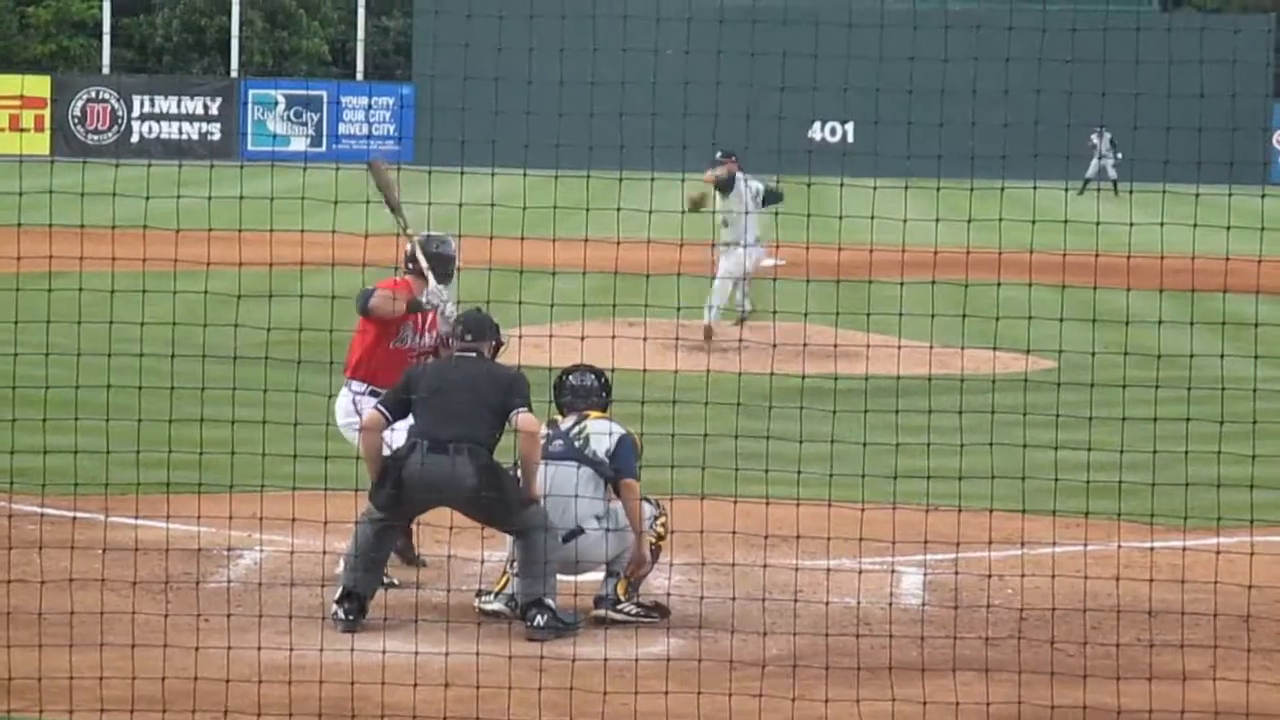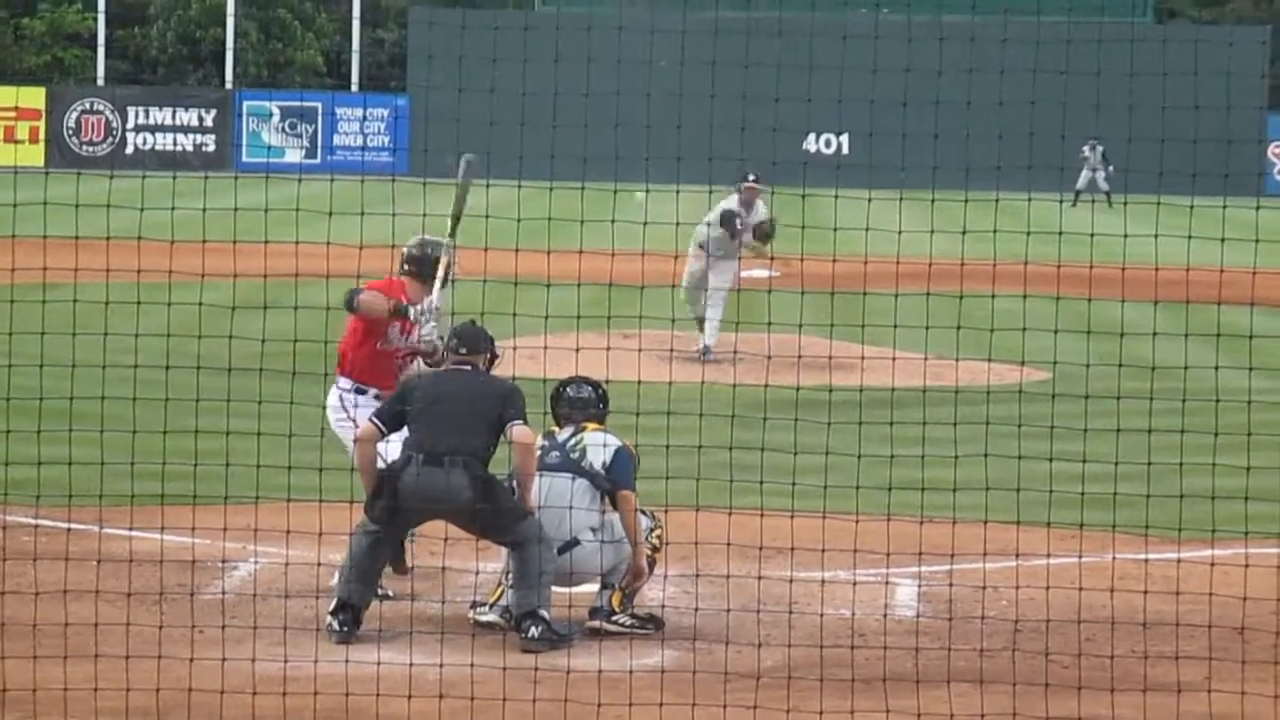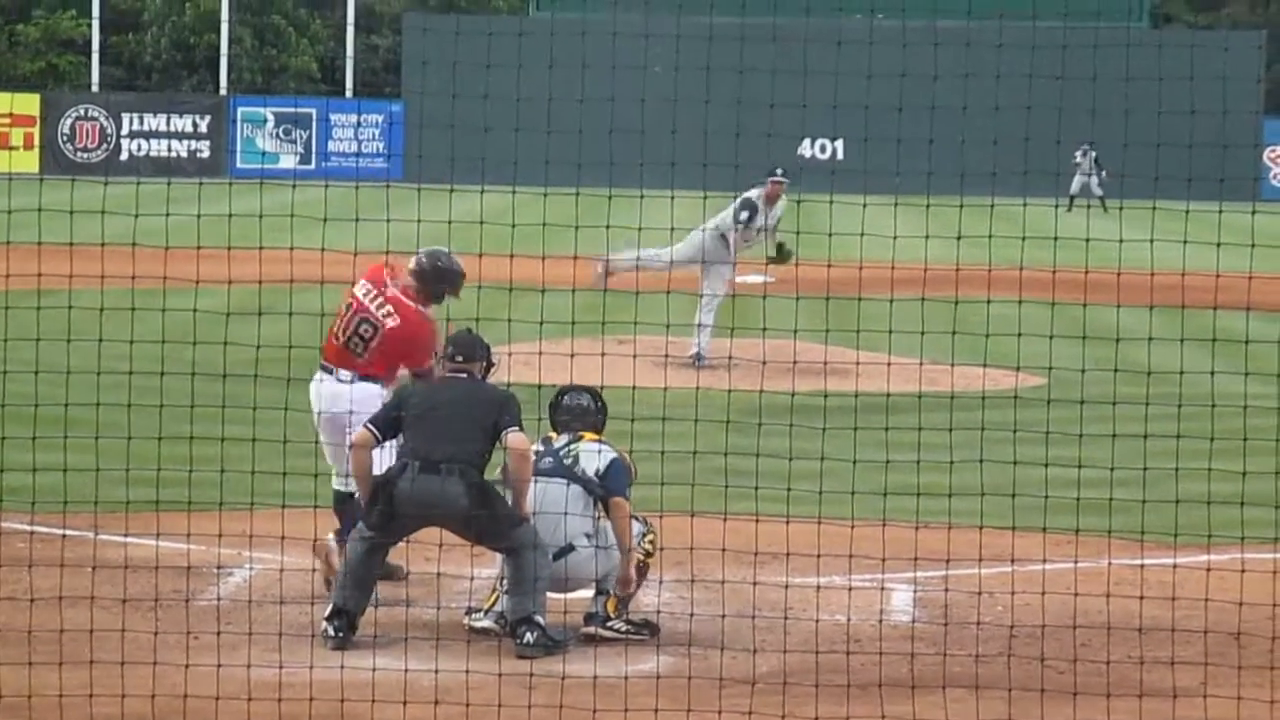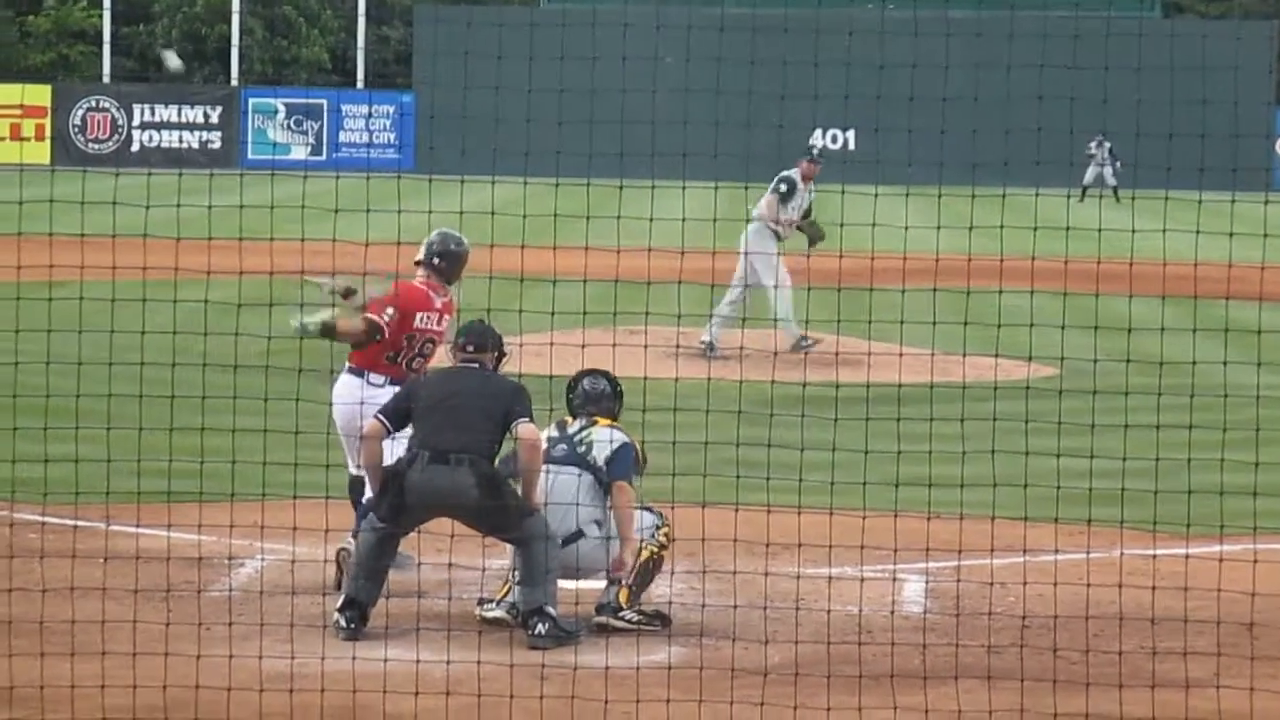
dt=0.3s
person 1, frame 1
left shoulder: (432, 307)
right shoulder: (395, 290)
right elbow: (366, 302)
left wrist: (448, 330)
right wrist: (418, 304)
right hip: (362, 403)
left ankle: (399, 537)
person 1, frame 2
left shoulder: (427, 309)
right shoulder: (388, 290)
left elbow: (435, 360)
right elbow: (354, 301)
left wrist: (431, 341)
right wrist: (405, 311)
left hip: (382, 402)
right hip: (352, 400)
person 1, frame 3
left shoulder: (377, 275)
right shoulder: (419, 323)
left hip: (325, 387)
right hip: (363, 395)
left knee: (346, 479)
right ankle: (341, 544)
person 1, frame 4
left shoulder: (406, 292)
right shoulder: (446, 305)
left elbow: (369, 329)
left wrist: (323, 327)
right wrist: (348, 293)
left hip: (352, 387)
right hip: (393, 399)
left knee: (361, 472)
right ankle: (357, 544)
person 2, frame 1
left shoulder: (420, 372)
right shoulder: (509, 377)
left elbow: (369, 425)
right elbow: (529, 429)
left wrist: (380, 484)
right wrist: (529, 487)
left hip: (415, 468)
right hip: (472, 472)
left knee: (376, 520)
right knee: (536, 524)
left ankle: (349, 605)
right ankle: (540, 612)
person 2, frame 2
left shoulder: (415, 384)
right shoulder: (504, 390)
left elbow: (364, 436)
right elbow: (524, 441)
left wrist: (374, 496)
right wrist: (524, 498)
left hip: (410, 482)
right hip: (467, 485)
left knee: (371, 531)
right knee: (532, 538)
left ankle: (344, 617)
right ankle: (533, 623)
person 2, frame 3
left shoulder: (411, 391)
right shoulder: (499, 398)
left elbow: (359, 443)
right elbow: (520, 449)
left wrist: (370, 502)
right wrist: (520, 506)
left hip: (406, 488)
right hip: (464, 492)
left knee: (366, 538)
right knee: (527, 543)
left ankle: (339, 623)
right ankle: (529, 629)
person 2, frame 4
left shoulder: (422, 382)
right shoulder: (510, 389)
left elbow: (371, 434)
right elbow: (530, 440)
left wrist: (380, 493)
right wrist: (528, 497)
left hip: (416, 479)
right hip: (473, 483)
left knee: (376, 528)
right knee: (537, 534)
left ankle: (351, 613)
right ankle: (541, 620)
person 3, frame 1
left shoulder: (542, 434)
right shoulder: (615, 433)
right elbow: (628, 487)
right wrist: (642, 543)
right hip: (581, 545)
right knee: (652, 512)
left ankle: (506, 593)
right ankle: (616, 597)
person 3, frame 2
left shoulder: (537, 444)
right shoulder: (612, 446)
right elbow: (625, 500)
right wrist: (639, 554)
right hip: (577, 558)
right knee: (648, 525)
left ankle: (501, 605)
right ankle: (610, 609)
person 3, frame 3
left shoulder: (532, 450)
right shoulder: (607, 455)
right elbow: (618, 505)
right wrist: (629, 563)
right hip: (571, 565)
right knee: (640, 531)
left ankle: (496, 610)
right ankle: (606, 615)
person 3, frame 4
left shoulder: (544, 436)
right shoulder: (617, 440)
left elbow: (506, 472)
right elbow: (621, 490)
right wrist: (627, 548)
right hip: (583, 550)
right knee: (653, 524)
left ankle: (508, 601)
right ankle: (618, 606)
person 4, frame 1
left shoulder: (732, 180)
right shoulder: (755, 186)
left elbow: (711, 178)
right elbow: (778, 195)
left hip: (745, 250)
left knee: (724, 276)
right knee: (736, 276)
left ankle: (710, 319)
right ankle: (744, 310)
person 4, frame 2
left shoulder: (760, 207)
right shoulder: (728, 210)
right elbow: (739, 239)
left hip: (727, 254)
right hip: (704, 248)
left knee: (717, 297)
right knee: (690, 288)
left ankle: (708, 344)
right ankle: (698, 313)
person 4, frame 3
left shoulder: (780, 203)
right shoulder: (751, 200)
left elbow: (770, 228)
right elbow: (736, 232)
left wrist: (777, 246)
right wrist: (732, 262)
left hip: (727, 251)
right hip: (712, 238)
left knee: (712, 300)
right knee: (665, 259)
left ankle: (699, 350)
right ankle: (610, 265)
person 4, frame 4
left shoulder: (809, 188)
right shoulder: (788, 179)
left elbow: (803, 219)
right elbow: (771, 200)
left wrist: (811, 231)
right wrist: (777, 219)
left hip: (768, 239)
right hip: (759, 234)
left knee: (738, 291)
right knee: (780, 284)
left ankle: (709, 337)
right ankle: (795, 337)
